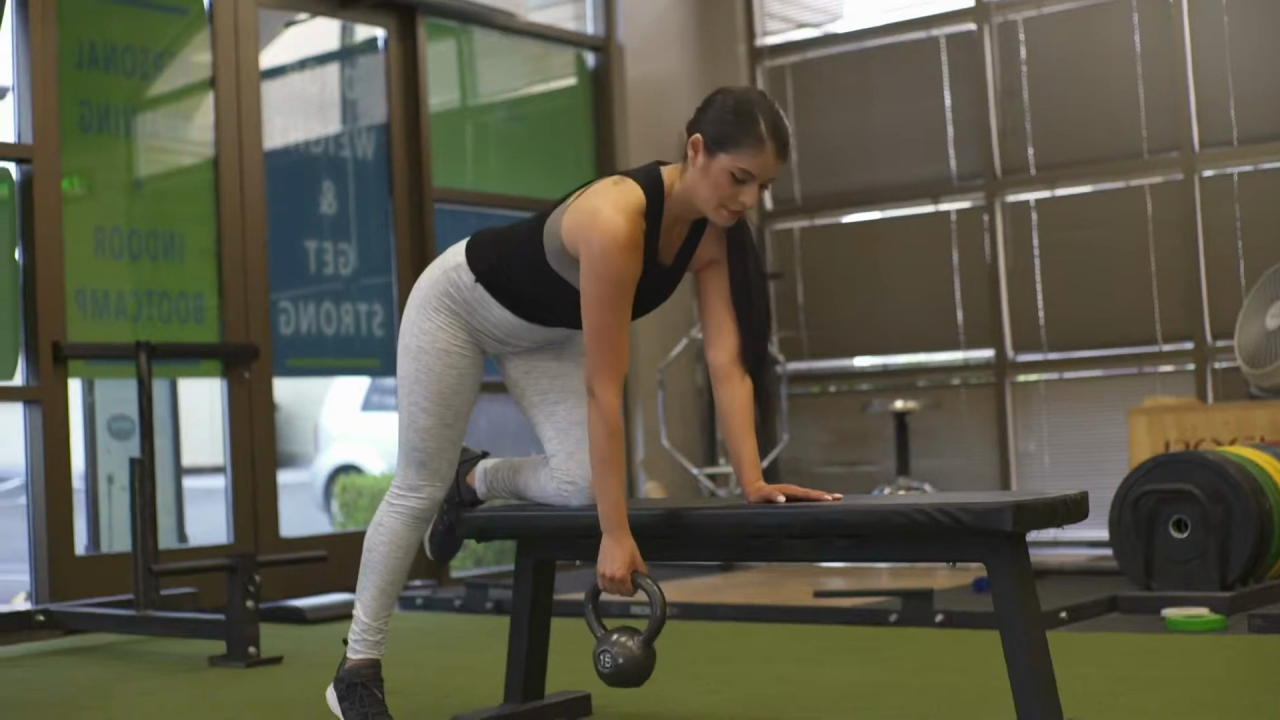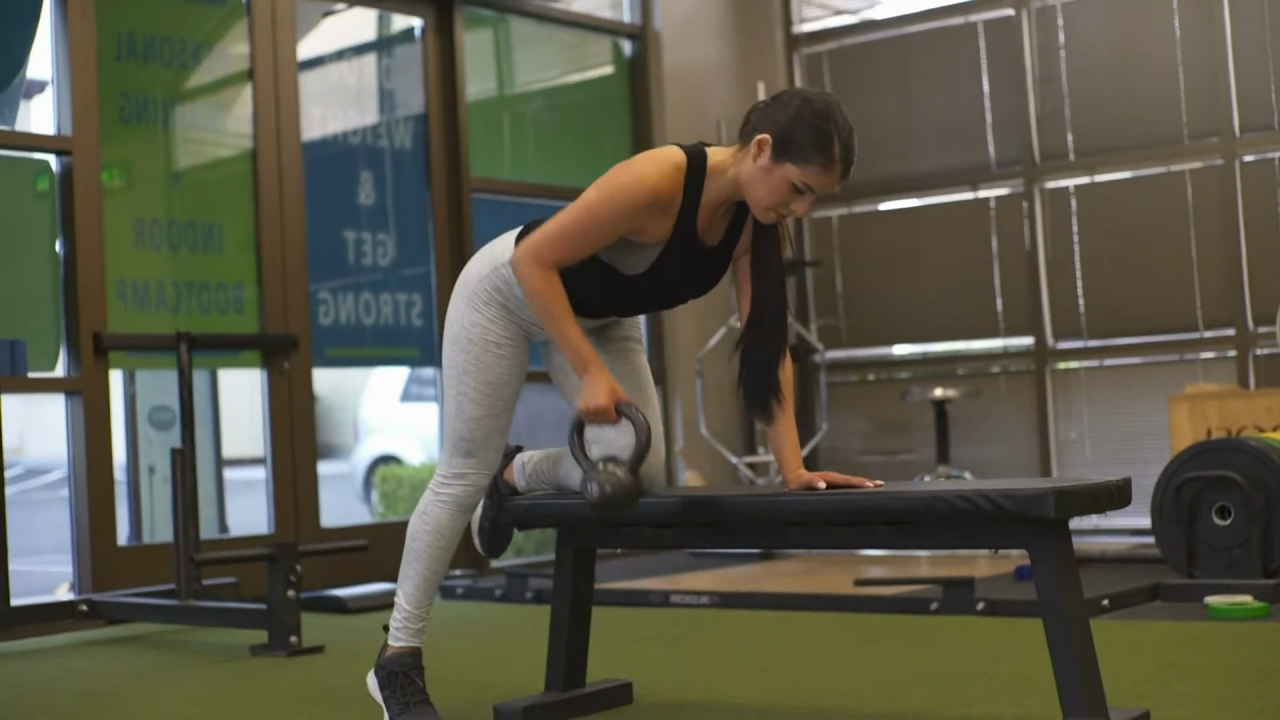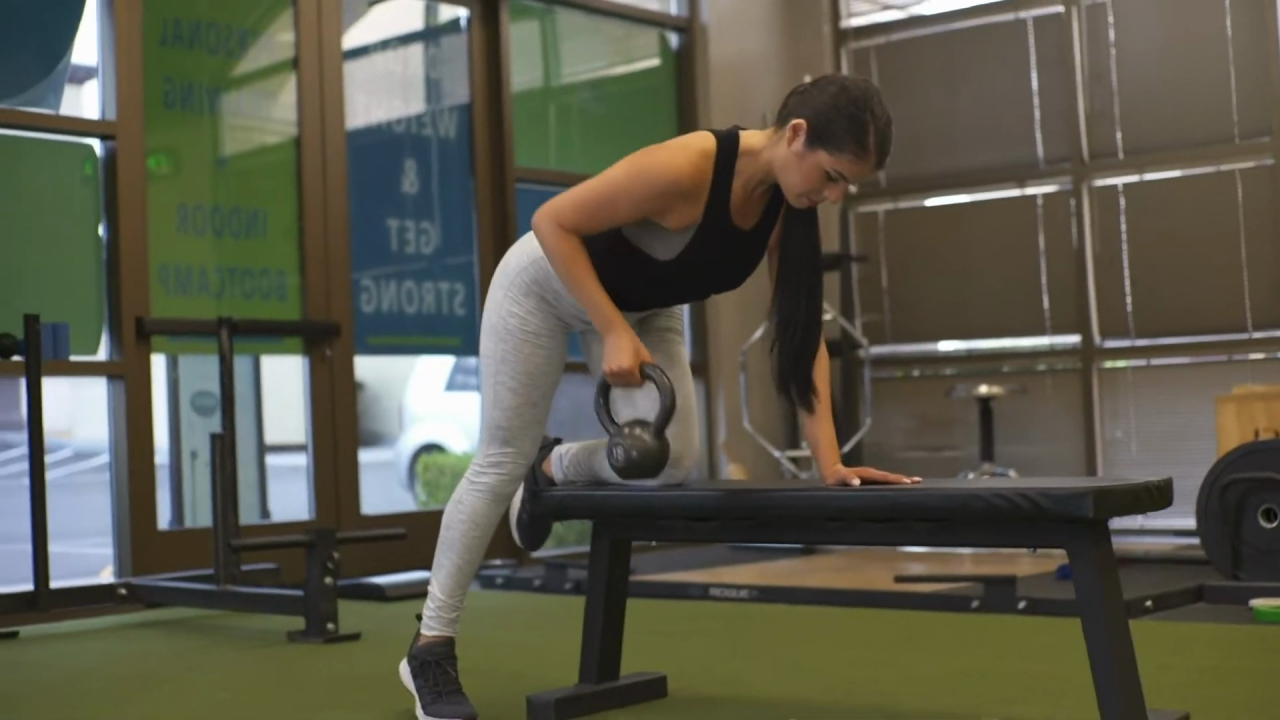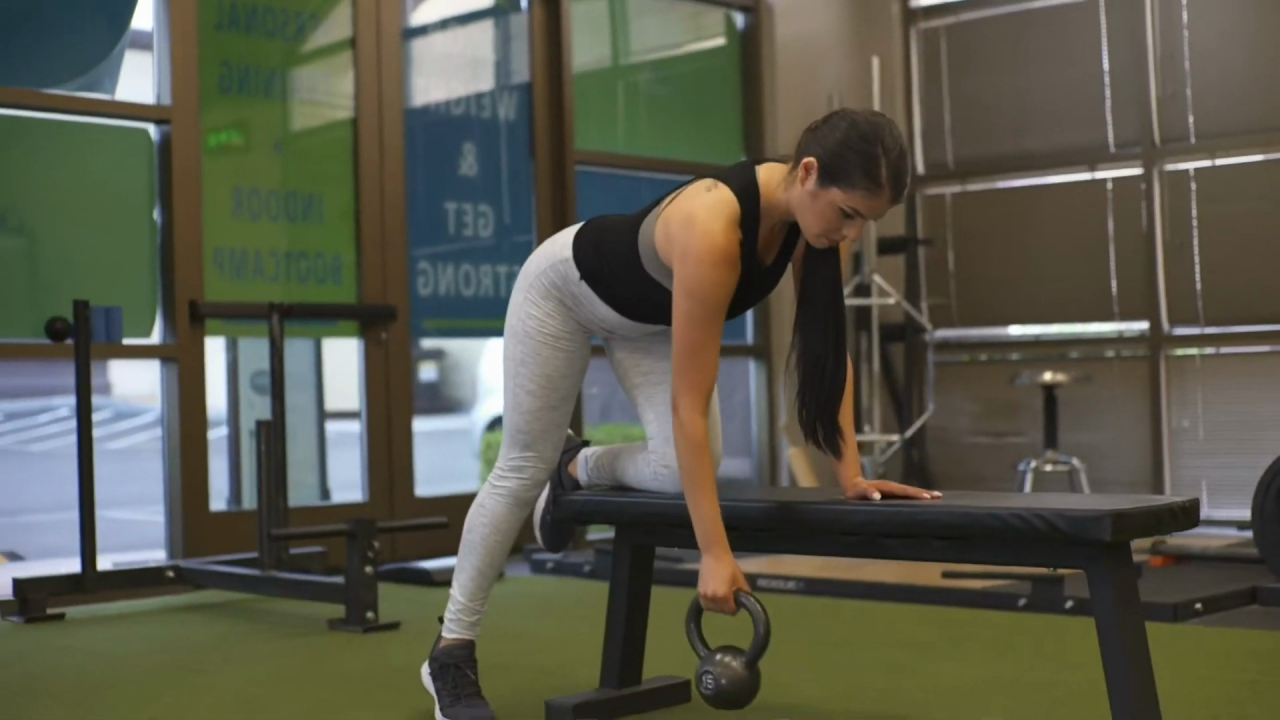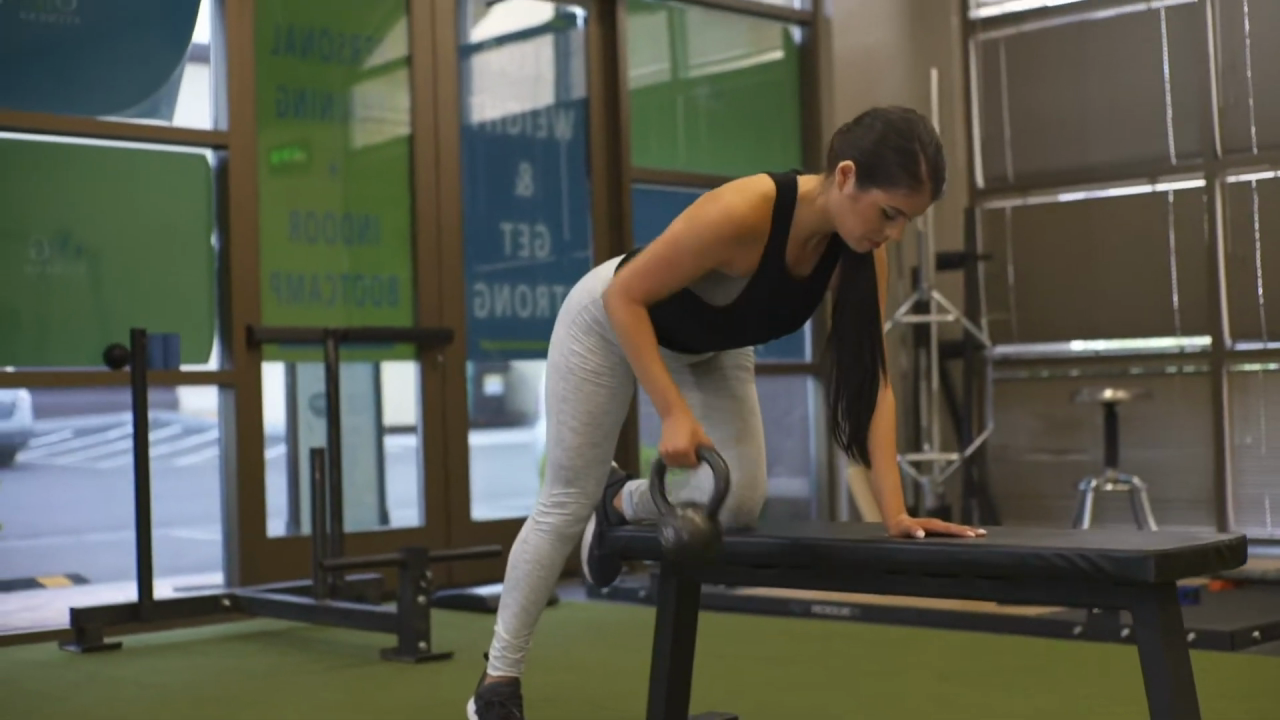
dt=1s
person 1, frame 1
left shoulder: (715, 231)
right shoulder: (615, 221)
left elbow: (728, 361)
right elbow: (603, 388)
left wrist: (752, 480)
right wrist: (616, 533)
left hip: (547, 330)
right hip: (460, 303)
left knee: (584, 484)
right knee: (420, 488)
left ankle: (475, 479)
right ankle: (357, 668)
person 1, frame 2
left shoulder: (754, 215)
right shoulder: (657, 181)
left elbow: (763, 341)
right elbow: (534, 261)
left wrist: (792, 467)
right wrist: (587, 372)
left hip: (600, 313)
right hip: (507, 290)
left knee: (638, 470)
right knee: (464, 475)
left ankle: (516, 474)
right ankle: (397, 657)
person 1, frame 3
left shoulder: (789, 200)
right shoulder: (685, 166)
left elbow: (800, 331)
right elbow: (551, 220)
left wrist: (829, 461)
right wrist: (612, 333)
left hip: (645, 304)
right hip: (546, 279)
left knee: (671, 461)
right knee: (501, 462)
left ankle: (555, 466)
right ankle: (430, 647)
person 1, frame 4
left shoulder: (811, 211)
right shoulder: (712, 229)
left elbow: (826, 345)
right elbow: (688, 405)
left wrist: (850, 473)
right wrist: (715, 552)
left hip: (653, 312)
right hip: (567, 288)
left knee: (682, 473)
right knee: (522, 470)
left ankle: (578, 469)
right ankle: (451, 650)
person 1, frame 5
left shoulder: (859, 244)
right shoulder: (744, 212)
left elbow: (868, 377)
right elbow: (622, 295)
left wrist: (894, 511)
right wrist: (671, 410)
left hip: (710, 348)
right hip: (609, 322)
left knee: (738, 505)
right knee: (565, 508)
left ankle: (624, 502)
